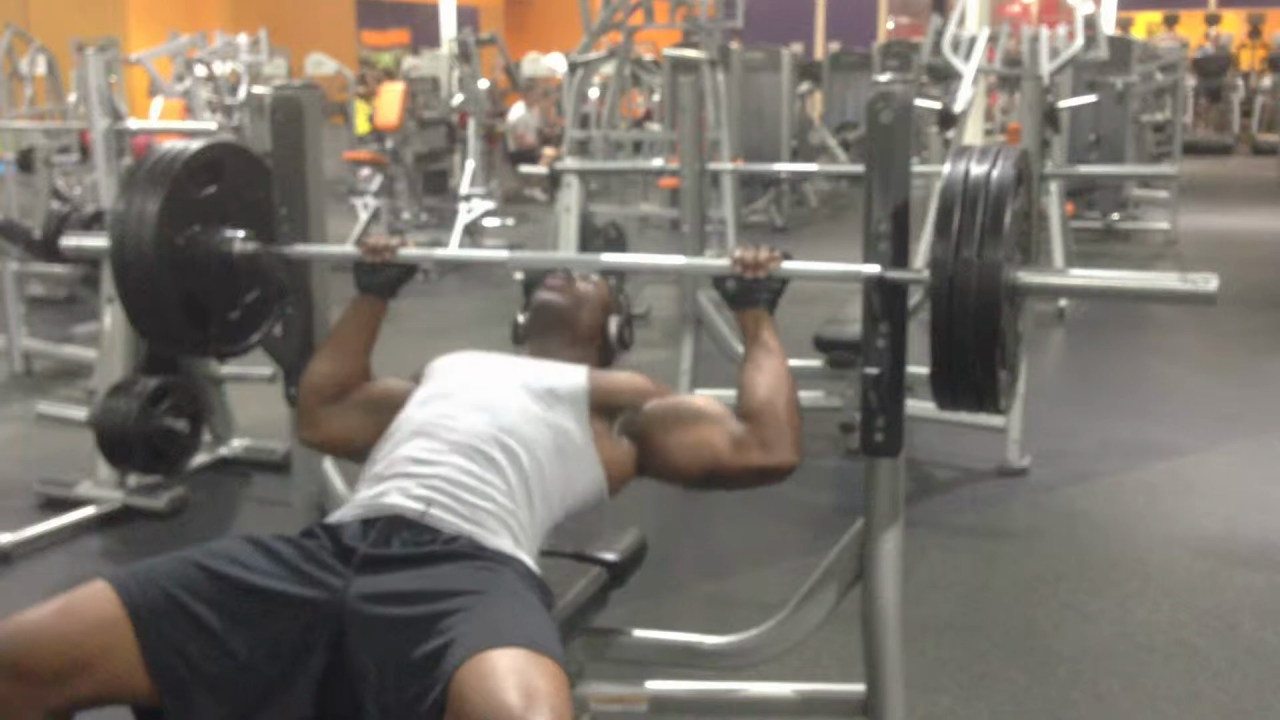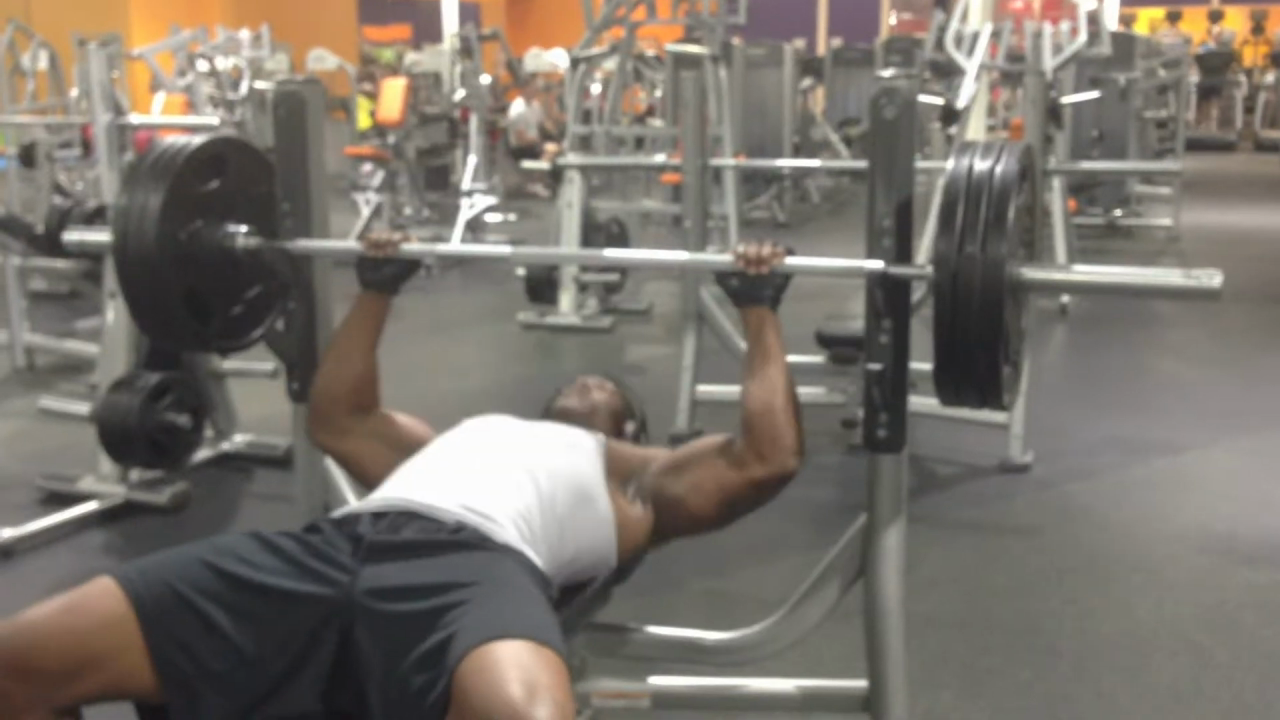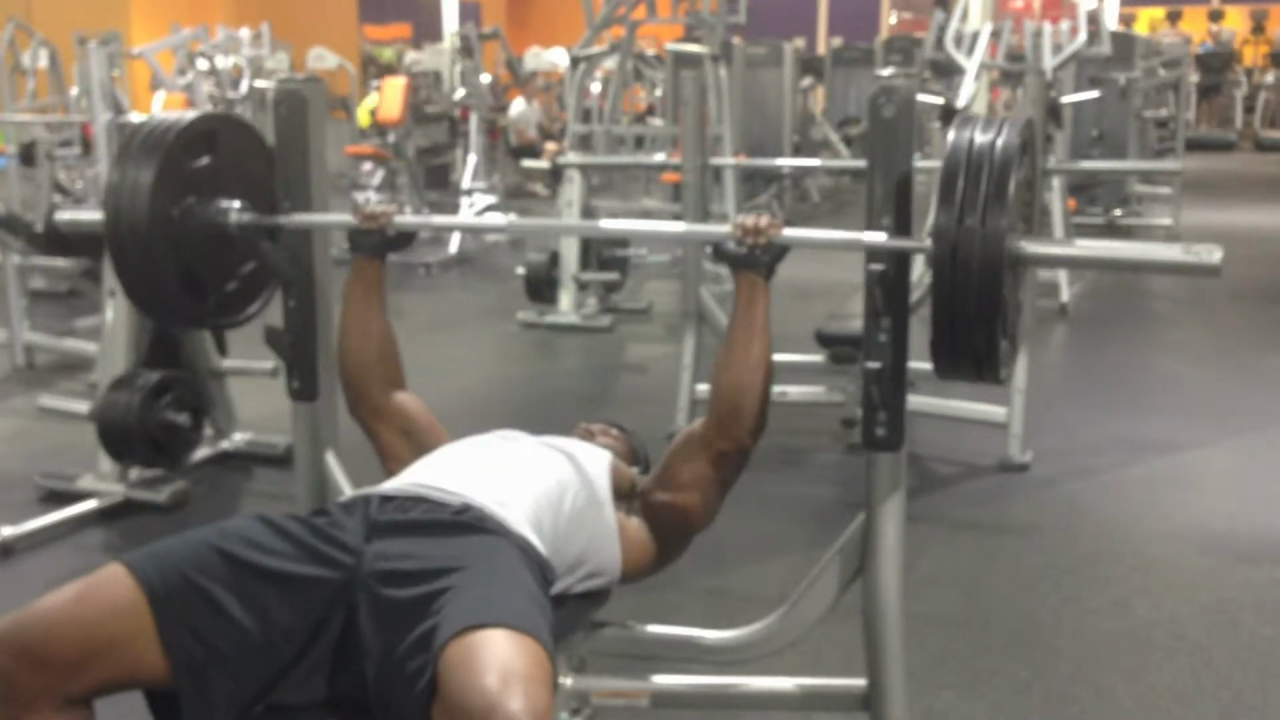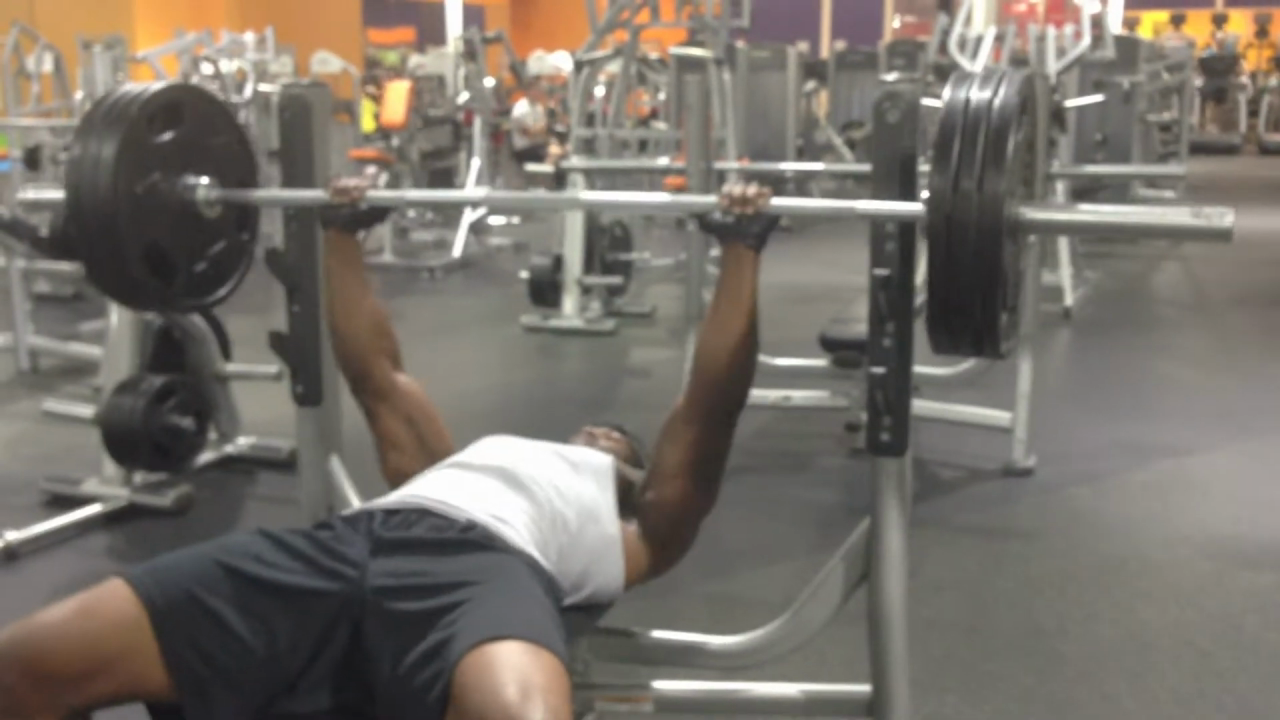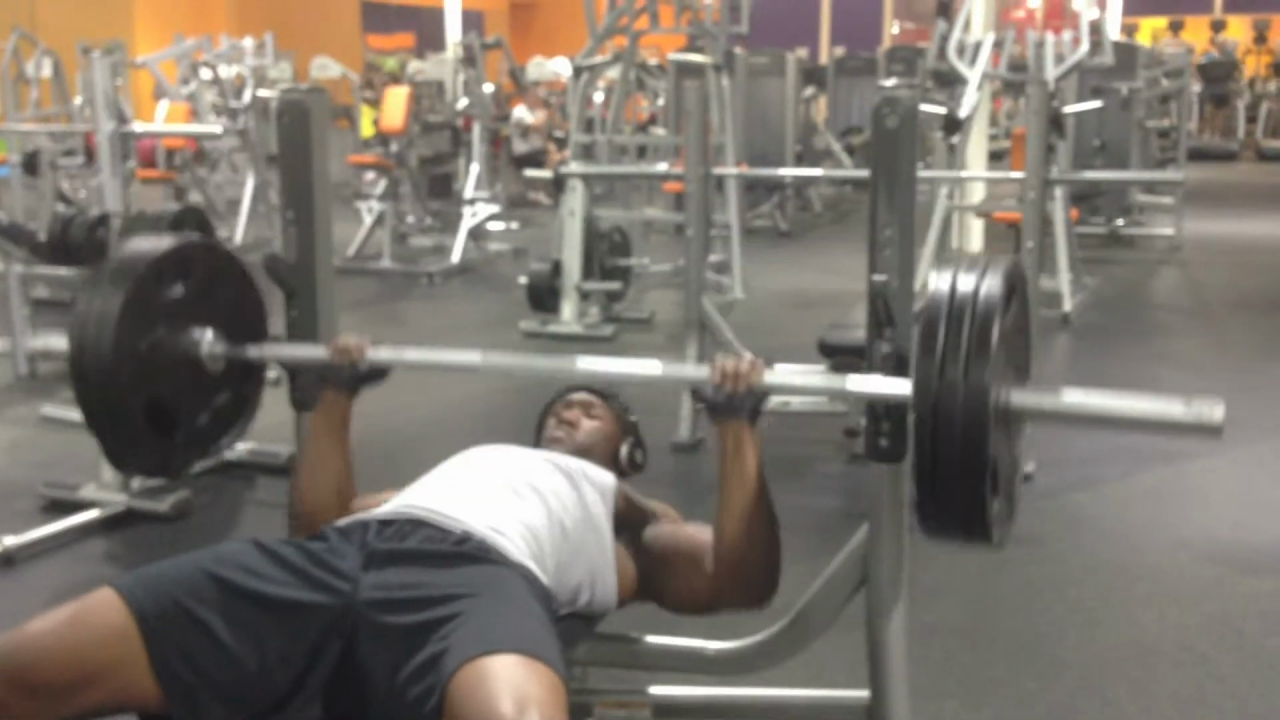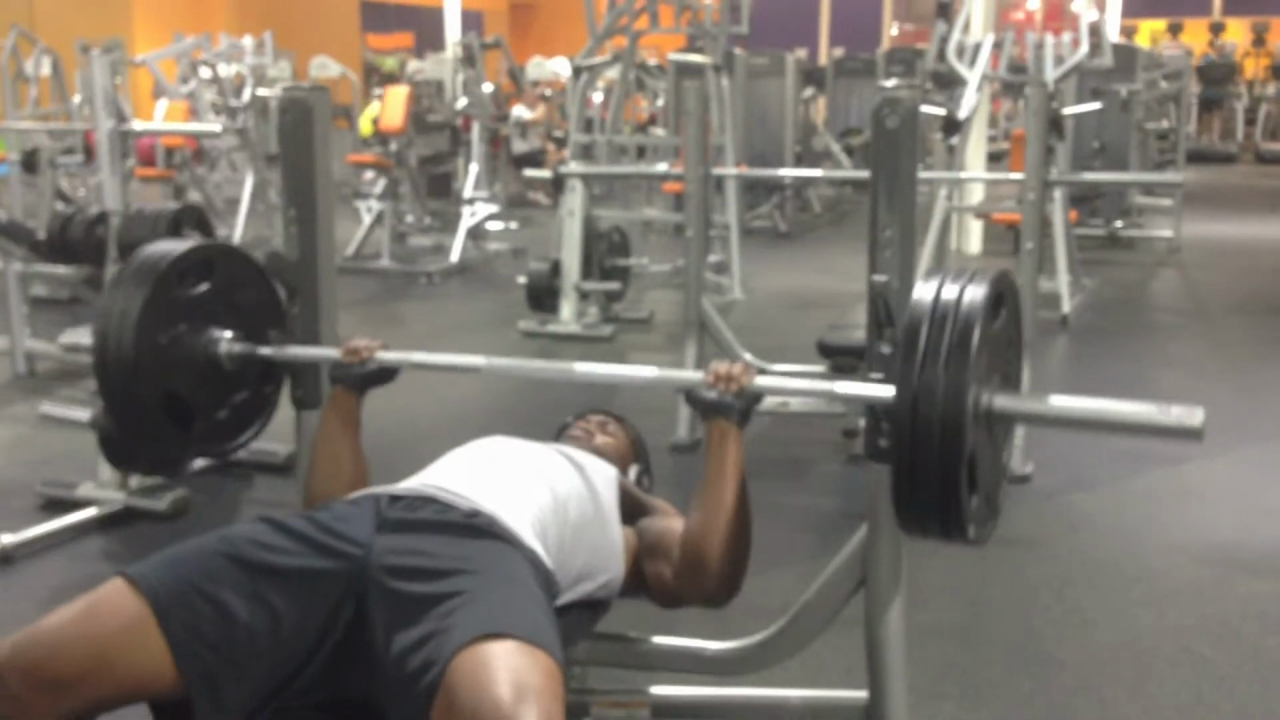
dt=0.7s
person 1, frame 1
left shoulder: (619, 400)
right shoulder: (445, 373)
left elbow: (768, 449)
right elbow: (318, 415)
left wrist: (755, 314)
right wrist: (373, 293)
left hip: (468, 571)
right hip: (326, 554)
person 1, frame 2
left shoulder: (633, 478)
right shoulder: (469, 431)
left elbow: (768, 458)
right elbow: (335, 419)
left wrist: (760, 311)
right wrist: (376, 291)
left hip: (477, 568)
right hip: (334, 549)
person 1, frame 3
left shoulder: (640, 519)
right shoulder: (467, 452)
left elbow: (727, 433)
right elbow: (376, 395)
left wrist: (753, 280)
right wrist: (368, 260)
left hip: (482, 552)
right hip: (345, 529)
person 1, frame 4
left shoulder: (638, 525)
right shoulder: (463, 461)
left elbow: (710, 406)
right elbow: (379, 374)
left wrist: (741, 251)
right wrist: (341, 236)
right hip: (349, 543)
person 1, frame 5
left shoulder: (634, 523)
right shoulder: (473, 459)
left elbow: (741, 580)
right elbow: (312, 517)
left wrist: (736, 422)
right wrist: (334, 391)
left hip: (484, 576)
right hip: (340, 554)
person 1, frame 6
left shoulder: (635, 518)
right shoulder: (491, 449)
left elbow: (708, 576)
right elbow: (330, 505)
left wrist: (724, 424)
right wrist: (348, 392)
left hip: (486, 555)
right hip: (351, 530)
